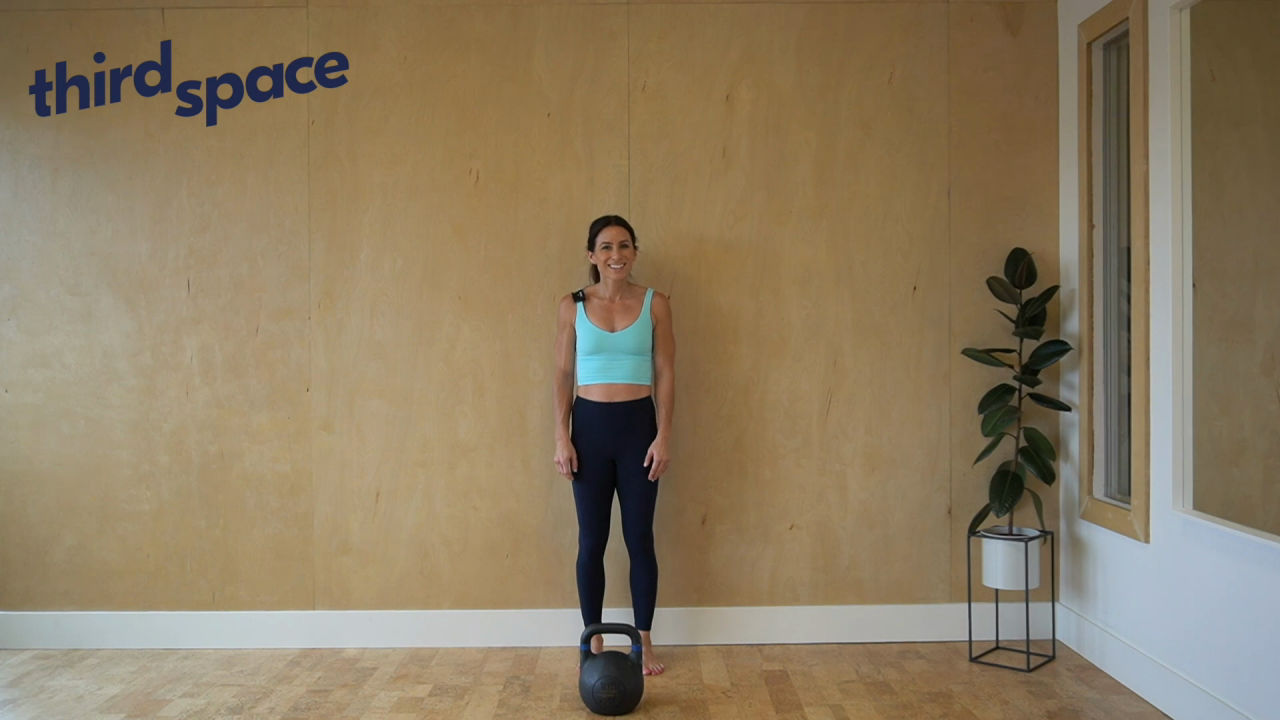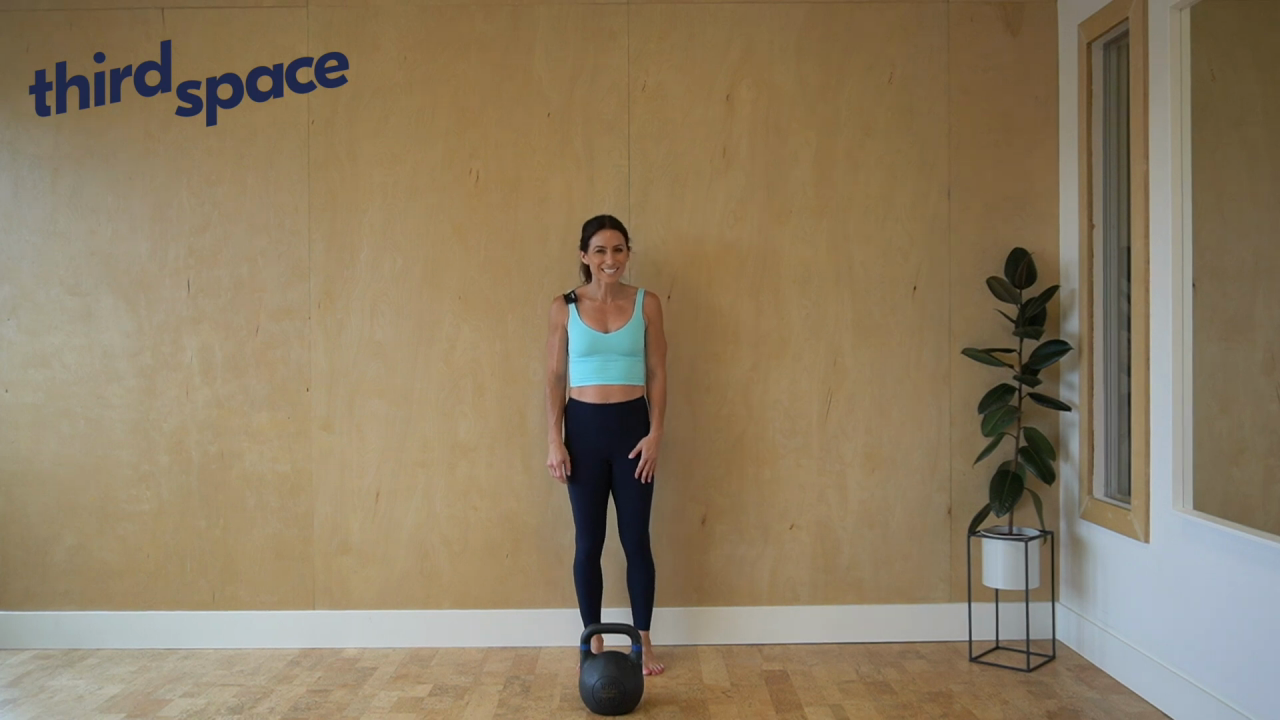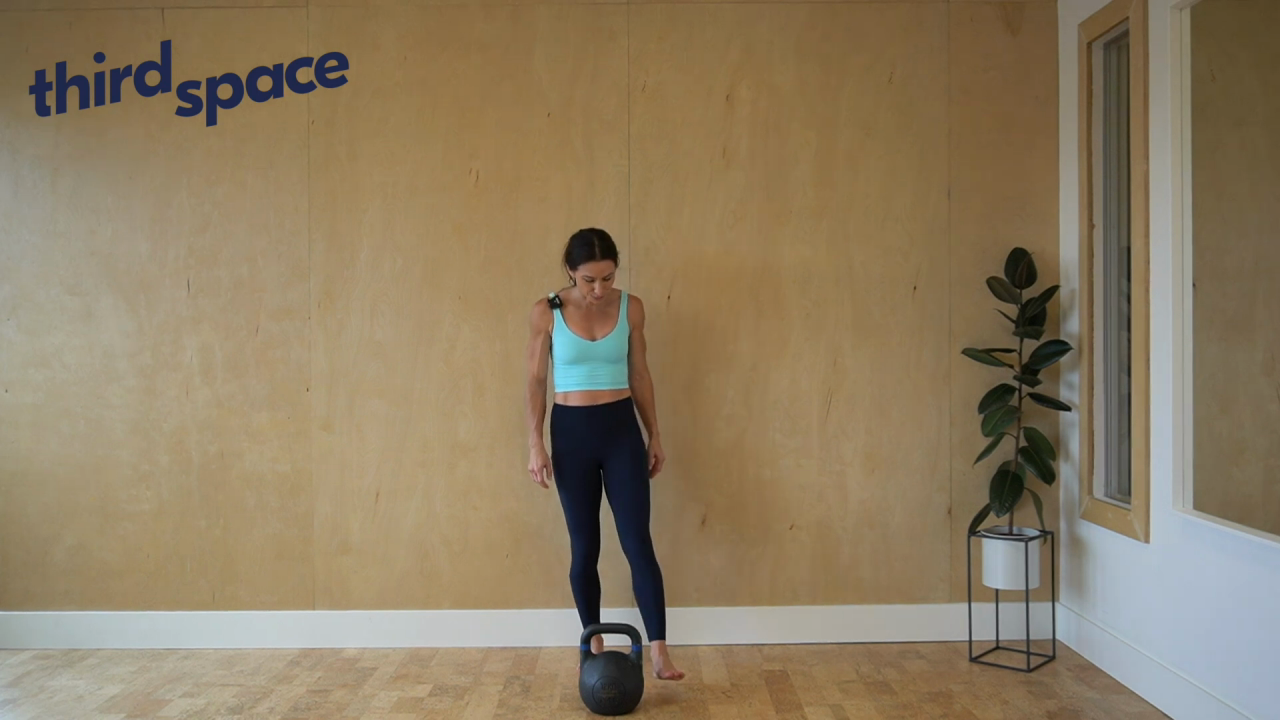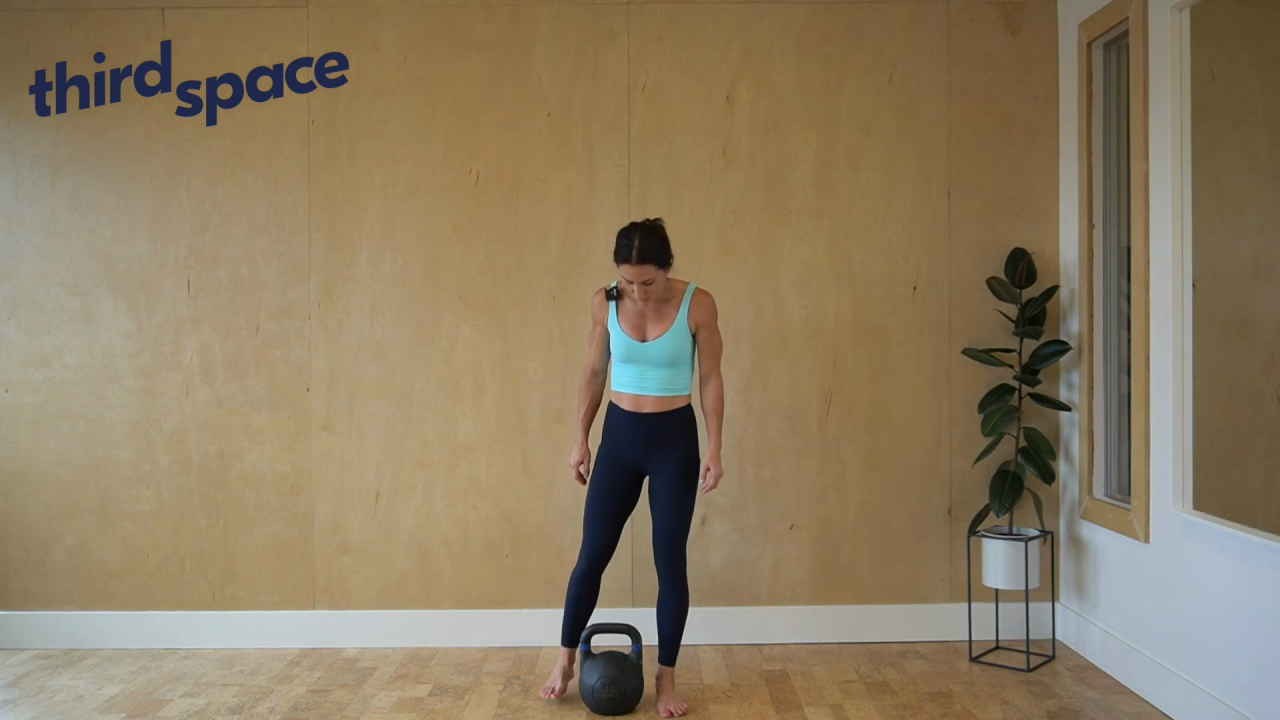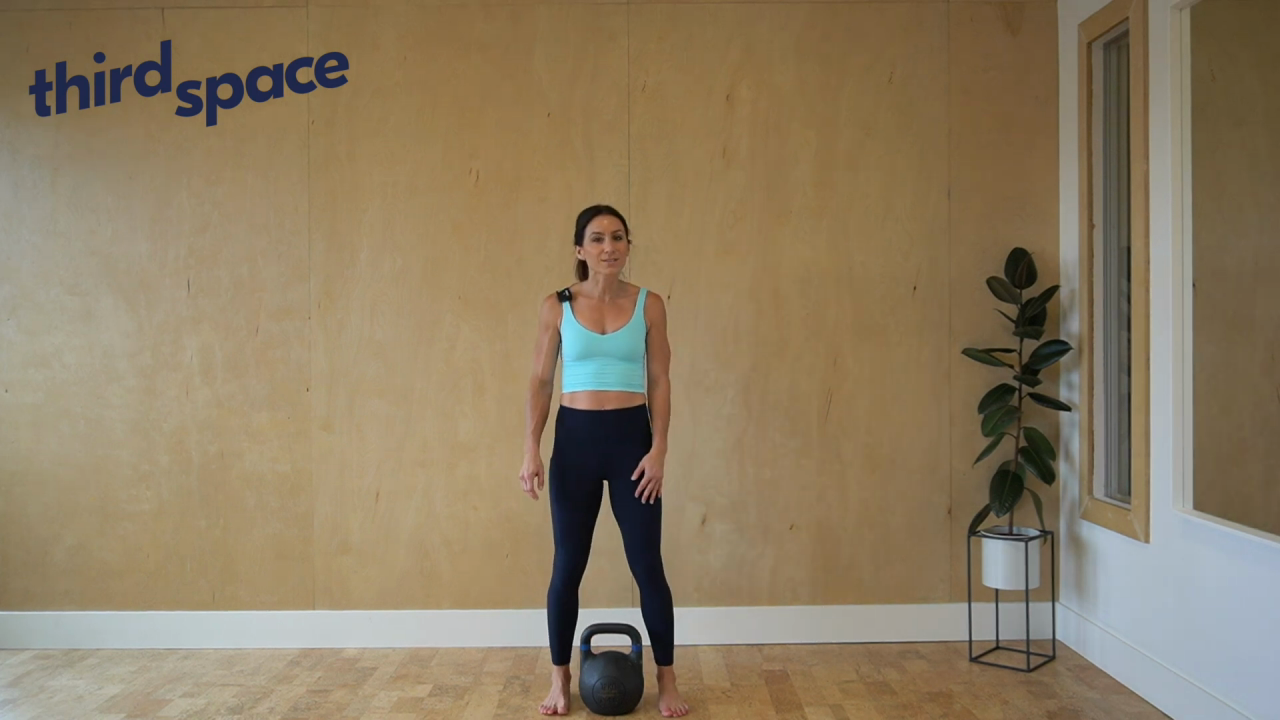
dt=1s
person 1, frame 1
left shoulder: (654, 303)
right shoulder: (572, 305)
left elbow: (664, 373)
right elbow: (563, 375)
left wrist: (663, 436)
right wrist: (562, 436)
left hip: (638, 426)
right hip: (589, 426)
left knee: (640, 538)
right knee: (591, 540)
left ankle: (644, 641)
right ankle: (593, 642)
person 1, frame 2
left shoulder: (646, 303)
right shoulder: (564, 306)
left elbow: (656, 373)
right elbow: (555, 377)
left wrist: (654, 433)
right wrist: (555, 439)
left hip: (632, 426)
right hip: (583, 428)
left knee: (636, 540)
right knee: (588, 541)
left ankle: (643, 642)
right ankle: (594, 641)
person 1, frame 3
left shoulder: (630, 308)
right shoulder: (547, 311)
left elbow: (639, 374)
right elbow: (536, 381)
left wrist: (654, 435)
right wrist: (535, 444)
left hip: (621, 429)
right hip: (571, 431)
left knee: (638, 543)
right knee: (584, 546)
left ankle: (659, 651)
right ankle: (595, 644)
person 1, frame 4
left shoulder: (698, 304)
right shoulder: (604, 301)
left elbow: (710, 379)
right elbow: (595, 373)
left wrist: (714, 448)
right wrist: (579, 439)
left hip: (674, 438)
right hip: (619, 435)
left knee: (670, 562)
right knee: (592, 555)
left ankle: (666, 678)
right ankle: (566, 657)
person 1, frame 5
left shoulder: (649, 304)
right shoulder: (556, 306)
left elbow: (659, 382)
right elbow: (540, 382)
left wrist: (658, 449)
right wrist: (531, 450)
left hip: (631, 439)
right hip: (575, 439)
left knee: (647, 565)
right knee: (568, 566)
left ankle: (666, 678)
right ankle: (560, 678)
